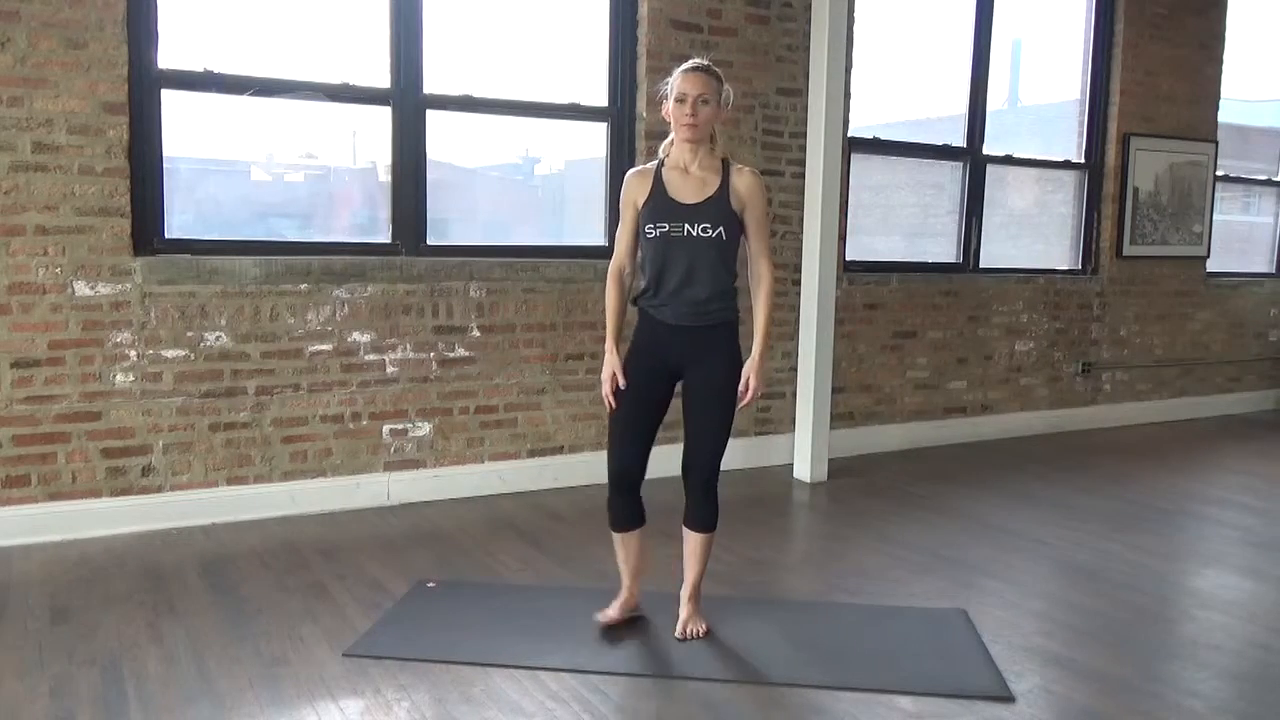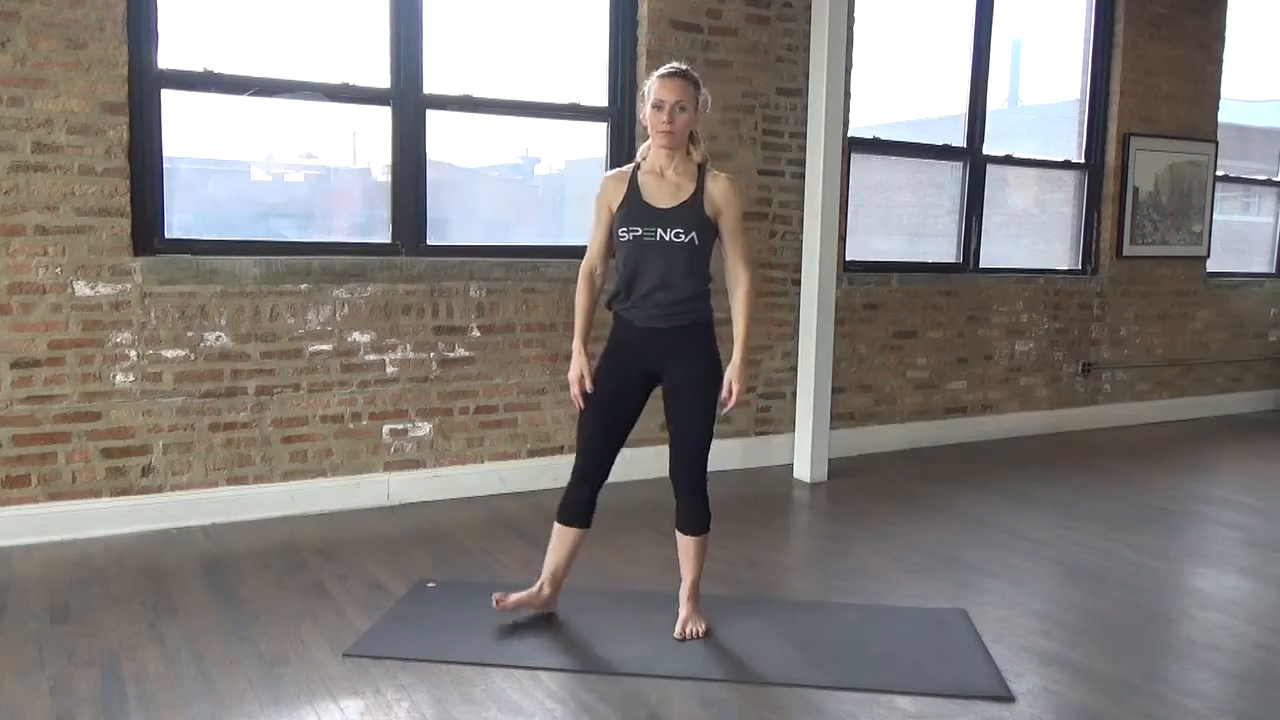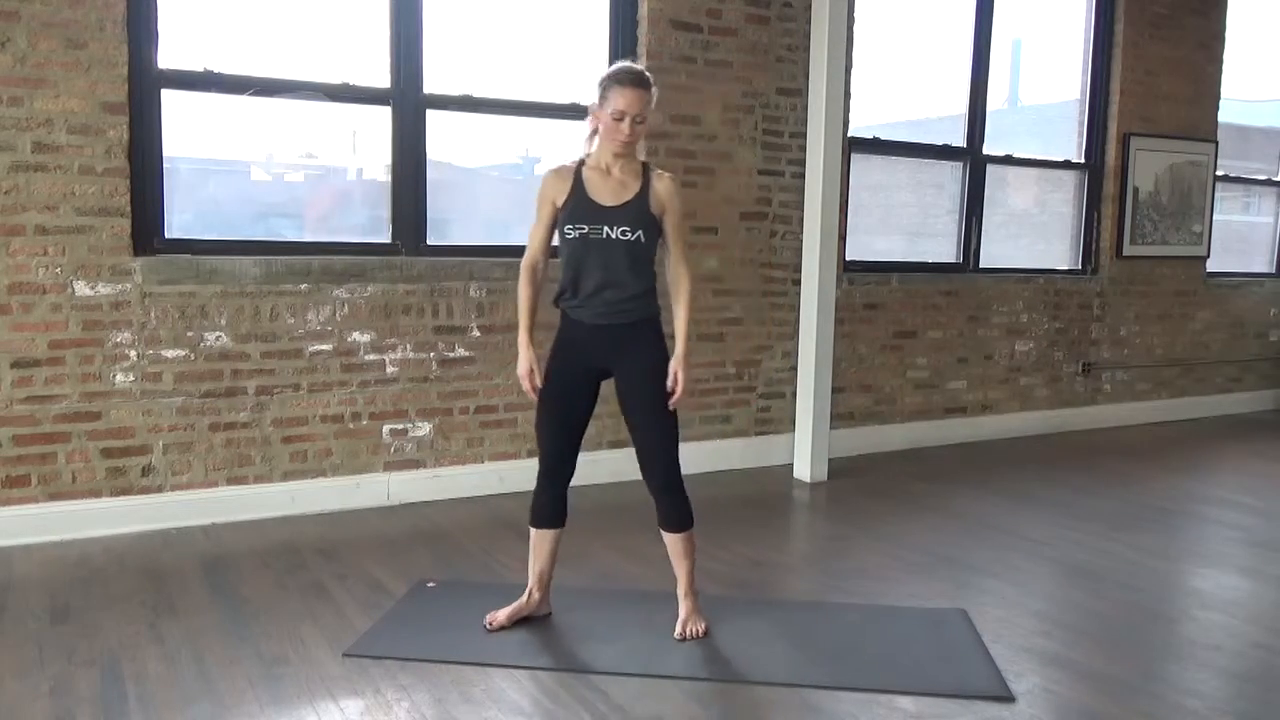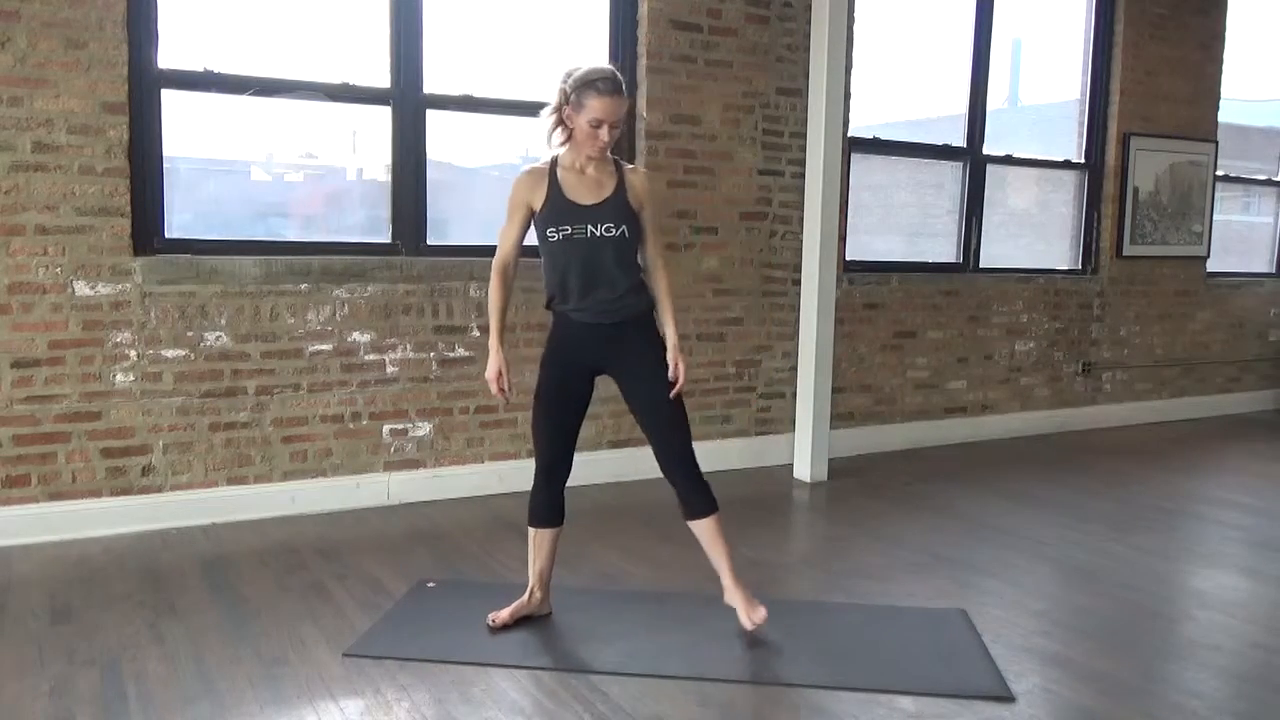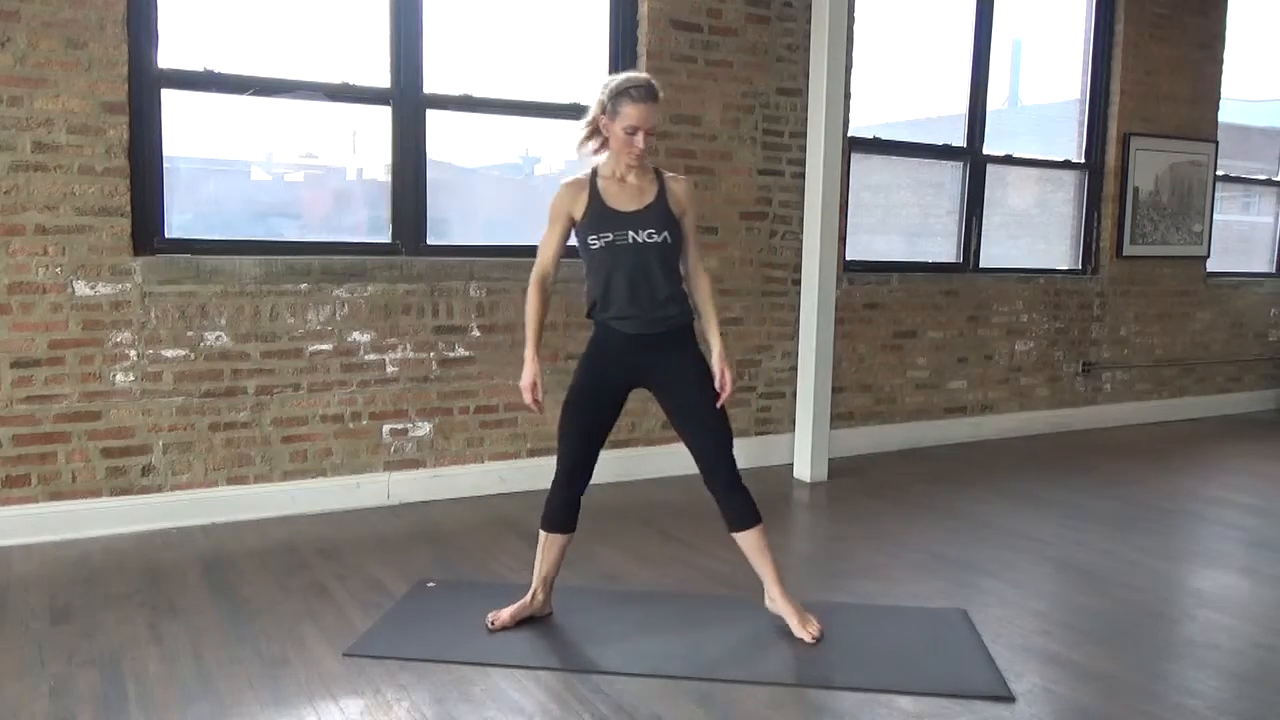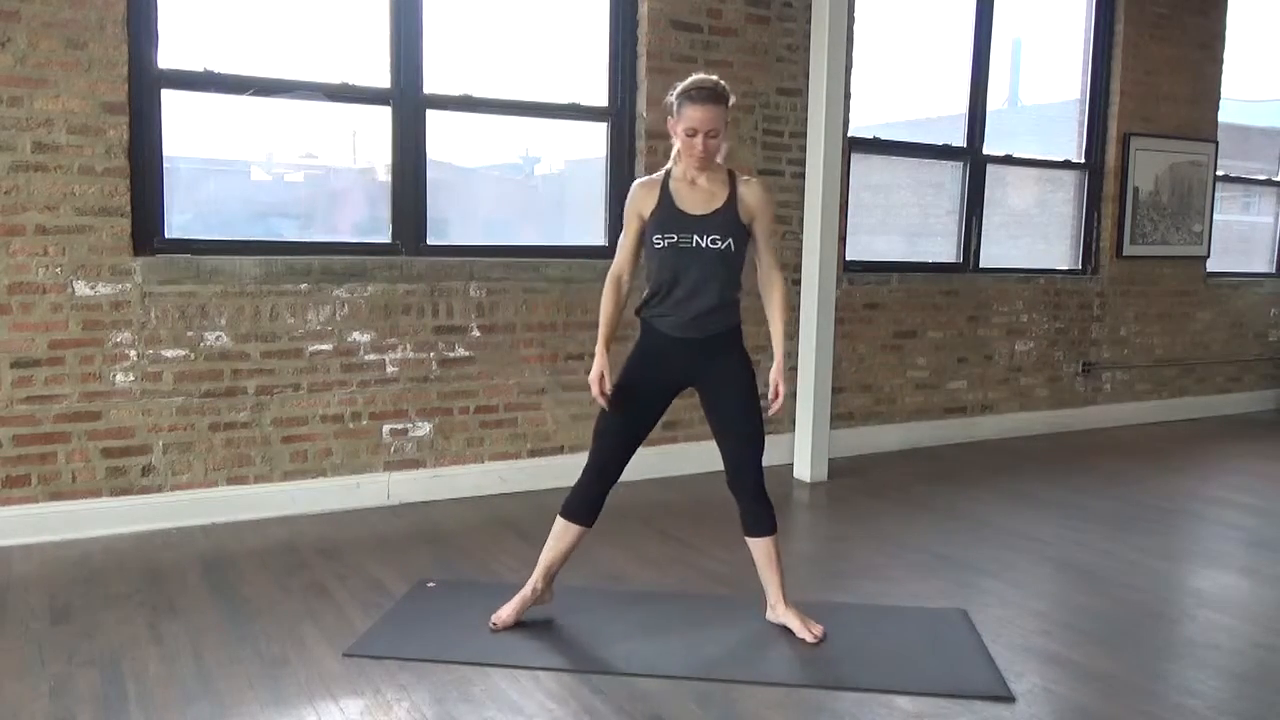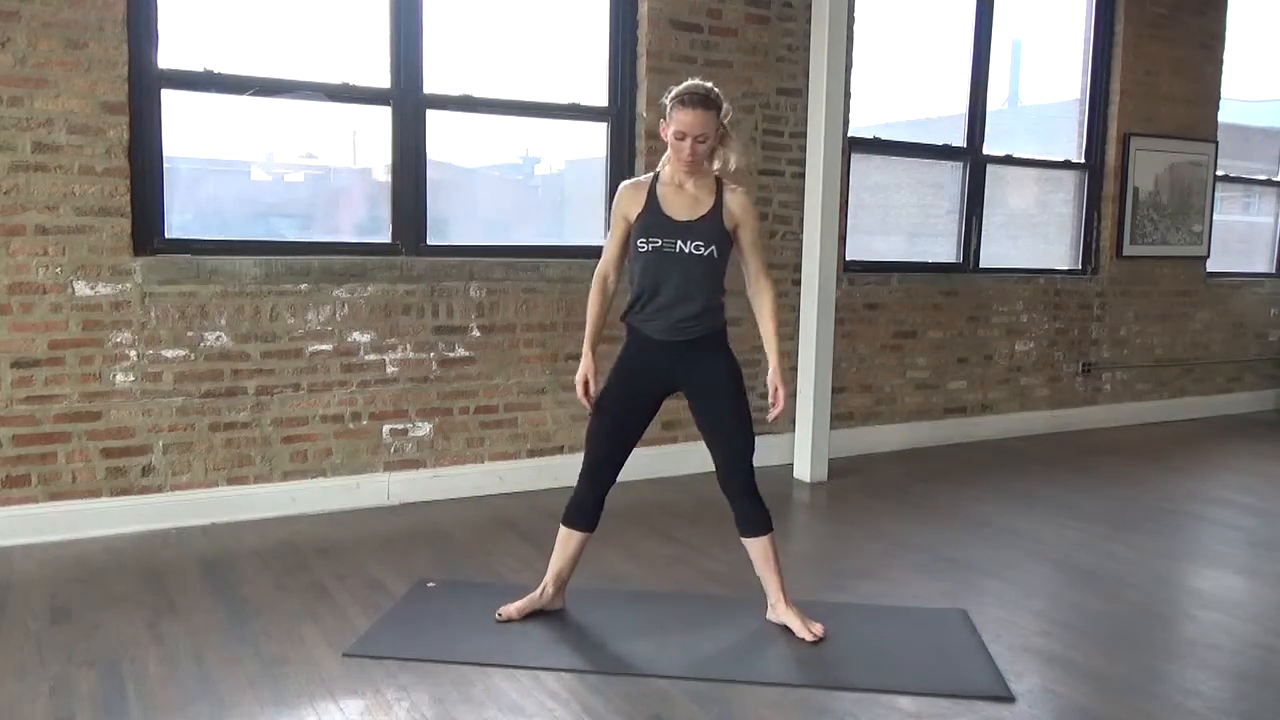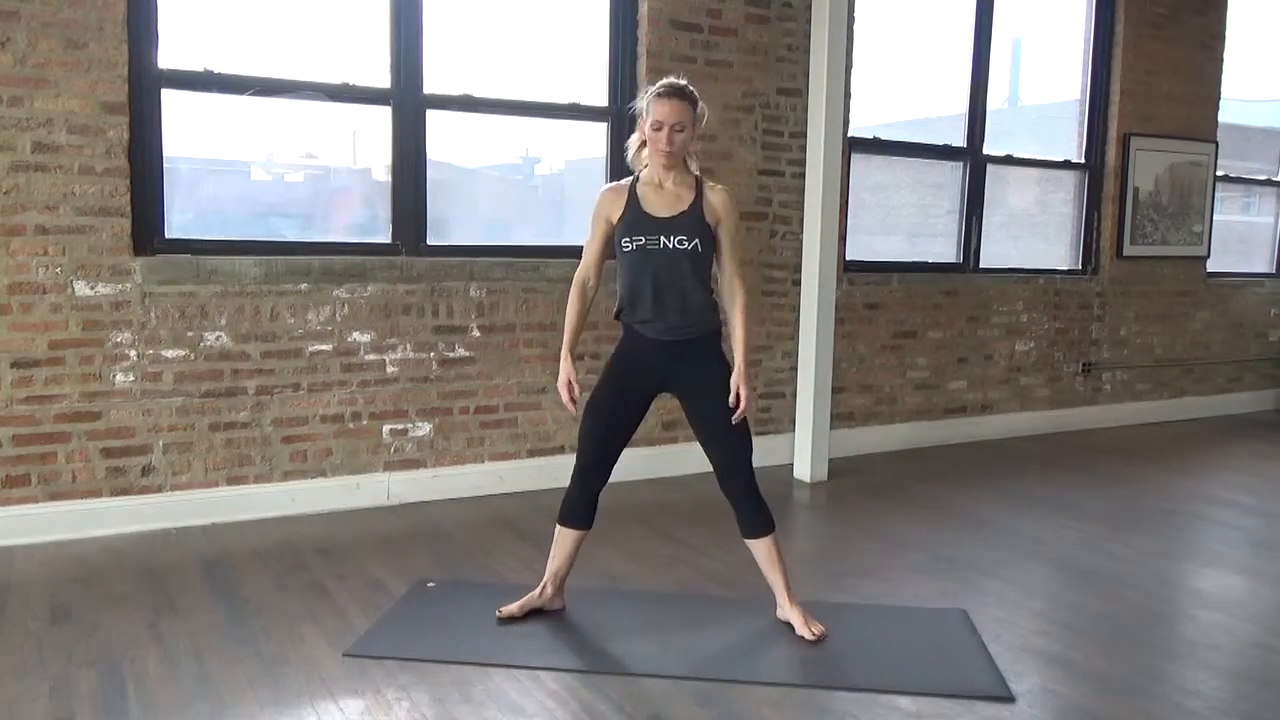
dt=0.3s
person 1, frame 1
left shoulder: (743, 183)
right shoulder: (640, 181)
left elbow: (761, 270)
right elbow: (620, 268)
left wrist: (757, 352)
right wrist: (610, 348)
left hip: (714, 344)
right hip: (653, 339)
left knee: (701, 476)
right knee: (622, 470)
left ankle: (689, 598)
right ankle: (630, 590)
person 1, frame 2
left shoulder: (717, 189)
right shoulder: (616, 186)
left elbow: (738, 274)
right elbow: (592, 270)
left wrist: (738, 356)
right wrist: (578, 348)
left hip: (690, 346)
right hip: (628, 342)
left knee: (688, 475)
right knee: (588, 468)
left ankle: (689, 600)
right ankle: (546, 587)
person 1, frame 3
left shoulder: (660, 187)
right shoulder: (560, 181)
left elbow: (677, 270)
right elbow: (532, 264)
left wrist: (680, 350)
right wrist: (525, 343)
left hip: (638, 341)
right hip: (576, 339)
left knee: (661, 471)
right knee: (553, 469)
left ankle: (686, 597)
right ankle: (536, 593)
person 1, frame 4
left shoulder: (635, 182)
right shoulder: (534, 183)
left elbow: (653, 262)
right elbow: (503, 266)
left wrist: (672, 339)
right wrist: (495, 346)
left hip: (634, 336)
right hip: (570, 339)
left knee: (680, 462)
right knee: (550, 468)
left ankle: (732, 586)
right ankle: (535, 594)
person 1, frame 5
left shoulder: (675, 190)
right shoulder: (575, 194)
left elbow: (695, 271)
right elbow: (541, 276)
left wrist: (717, 349)
right wrist: (531, 356)
left hip: (673, 347)
right hip: (609, 349)
left knee: (722, 472)
right knee: (570, 474)
left ankle: (776, 595)
right ankle: (538, 595)
person 1, frame 6
left shoulder: (749, 195)
right shoulder: (646, 192)
left elbow: (770, 278)
right elbow: (620, 275)
left wrist: (779, 359)
right wrist: (601, 351)
left hip: (722, 352)
right hip: (658, 348)
left knee: (747, 478)
right knee: (600, 468)
left ankle: (778, 602)
right ankle: (537, 585)
person 1, frame 7
left shoulder: (735, 202)
right shoulder: (633, 194)
left elbow: (759, 284)
right elbow: (606, 274)
left wrist: (775, 363)
right wrist: (588, 352)
left hip: (707, 355)
right hip: (643, 351)
left knee: (739, 479)
right knee: (595, 472)
left ankle: (778, 602)
right ankle: (551, 589)
person 1, frame 8
left shoulder: (715, 199)
right shoulder: (614, 198)
left elbow: (733, 286)
right elbow: (585, 279)
left wrist: (740, 365)
right wrist: (566, 357)
left hip: (700, 354)
right hip: (636, 352)
left knee: (738, 479)
right knee: (587, 472)
left ankle: (786, 601)
right ankle: (550, 589)
